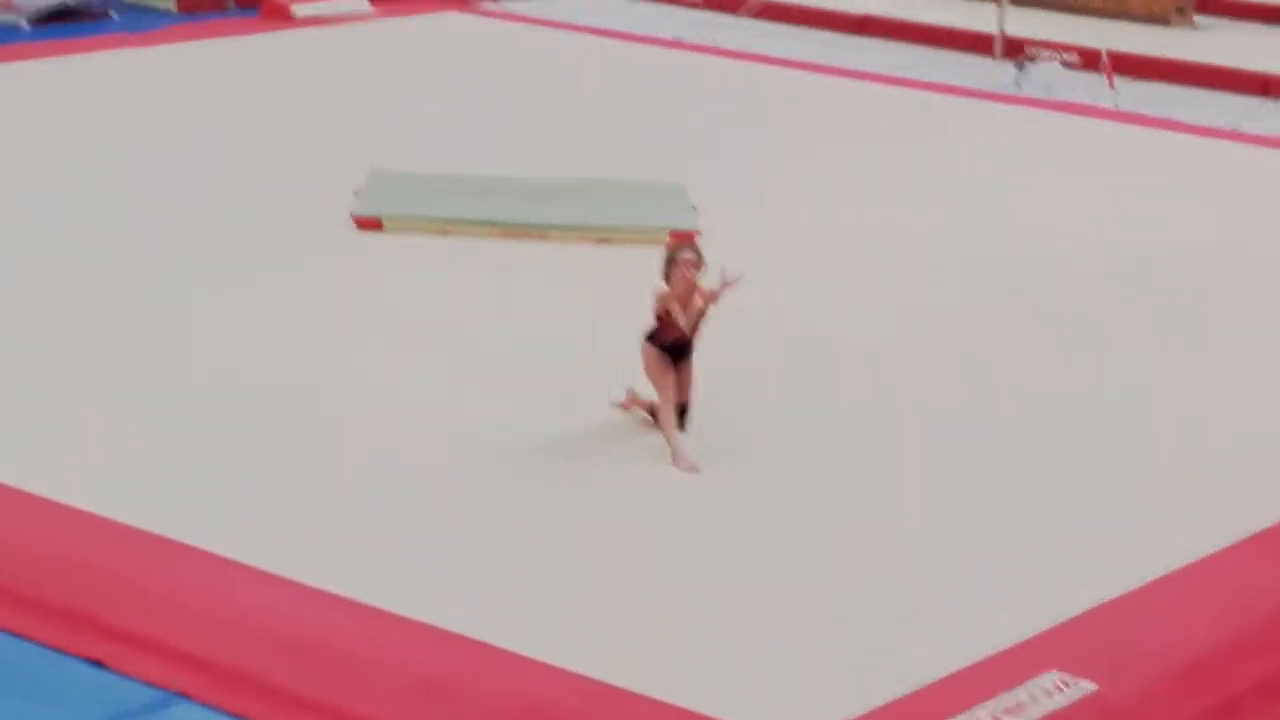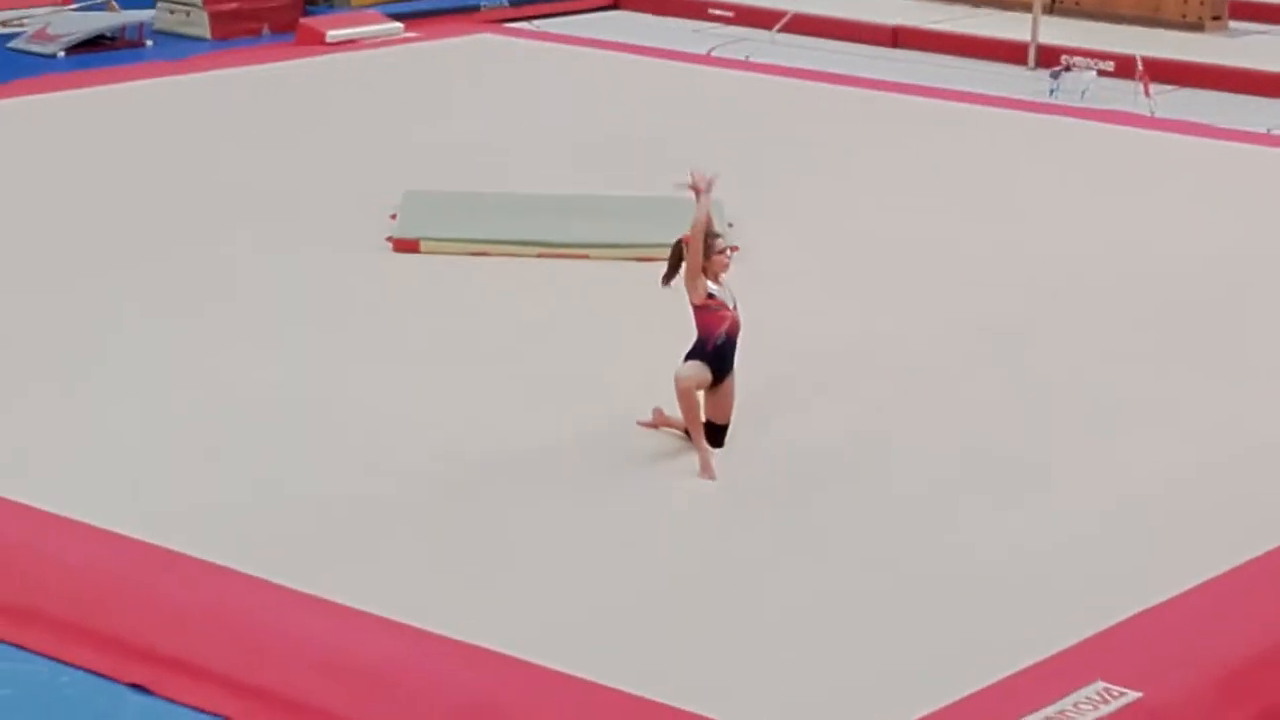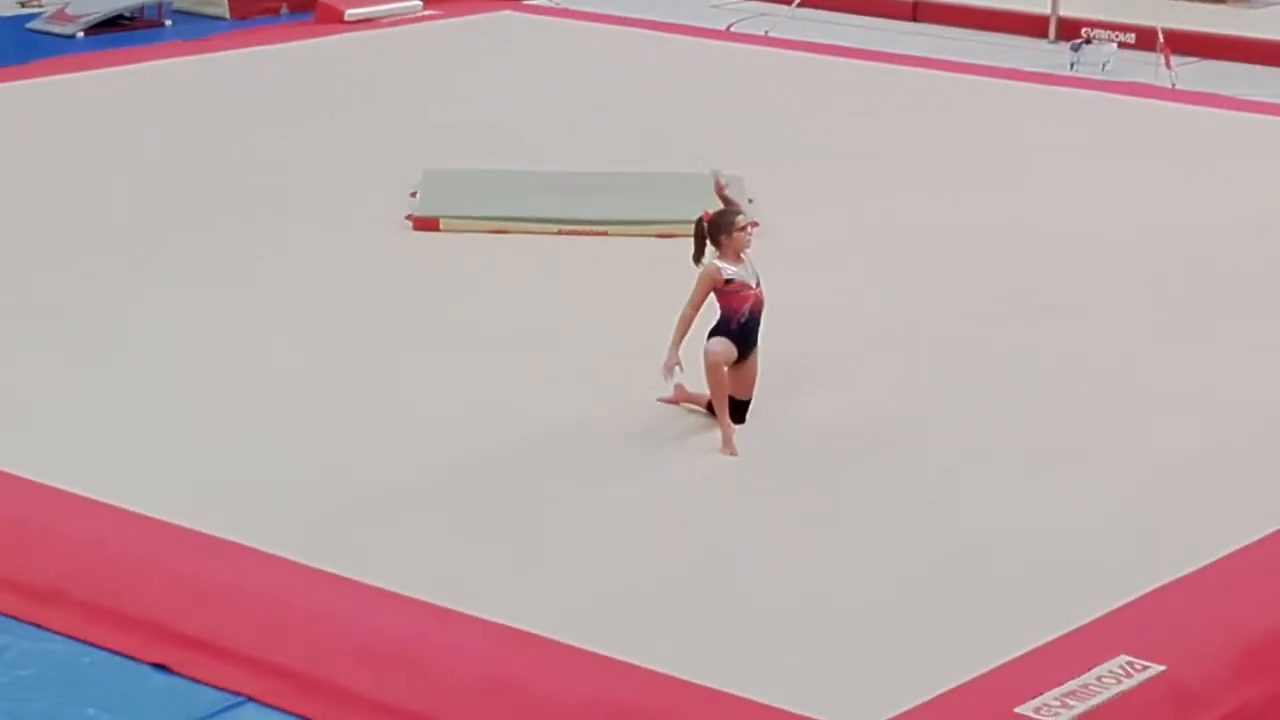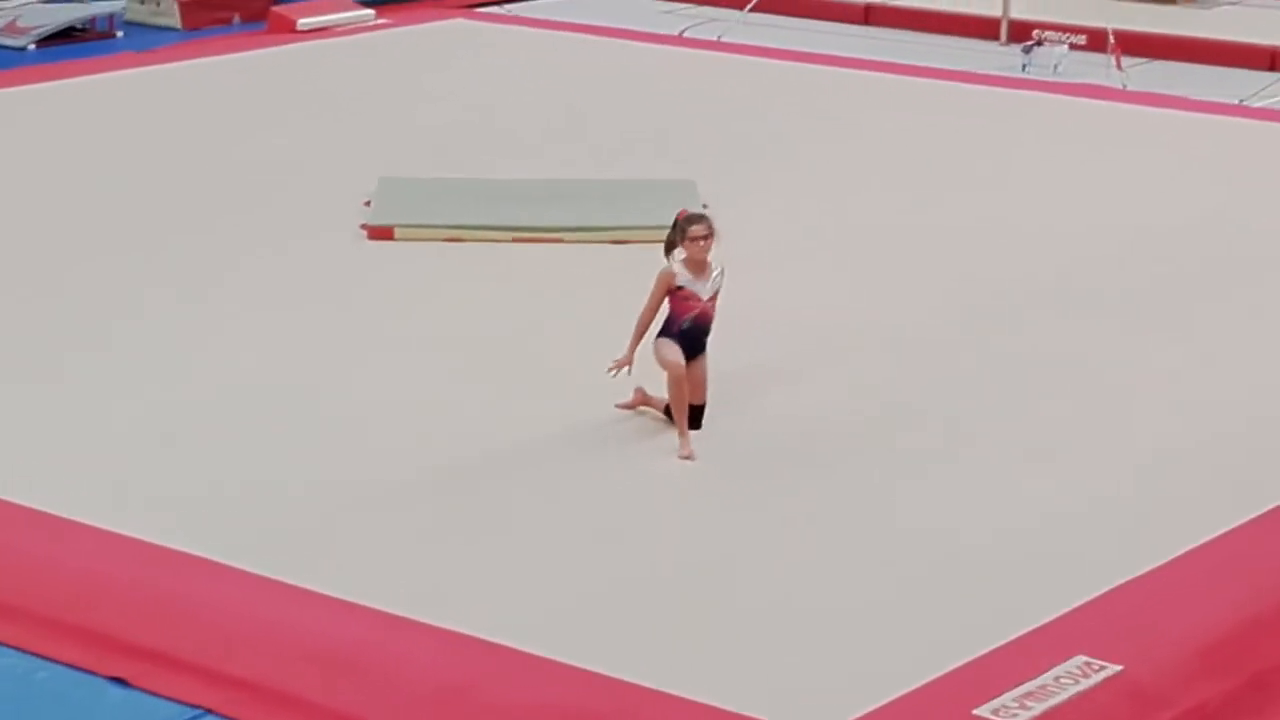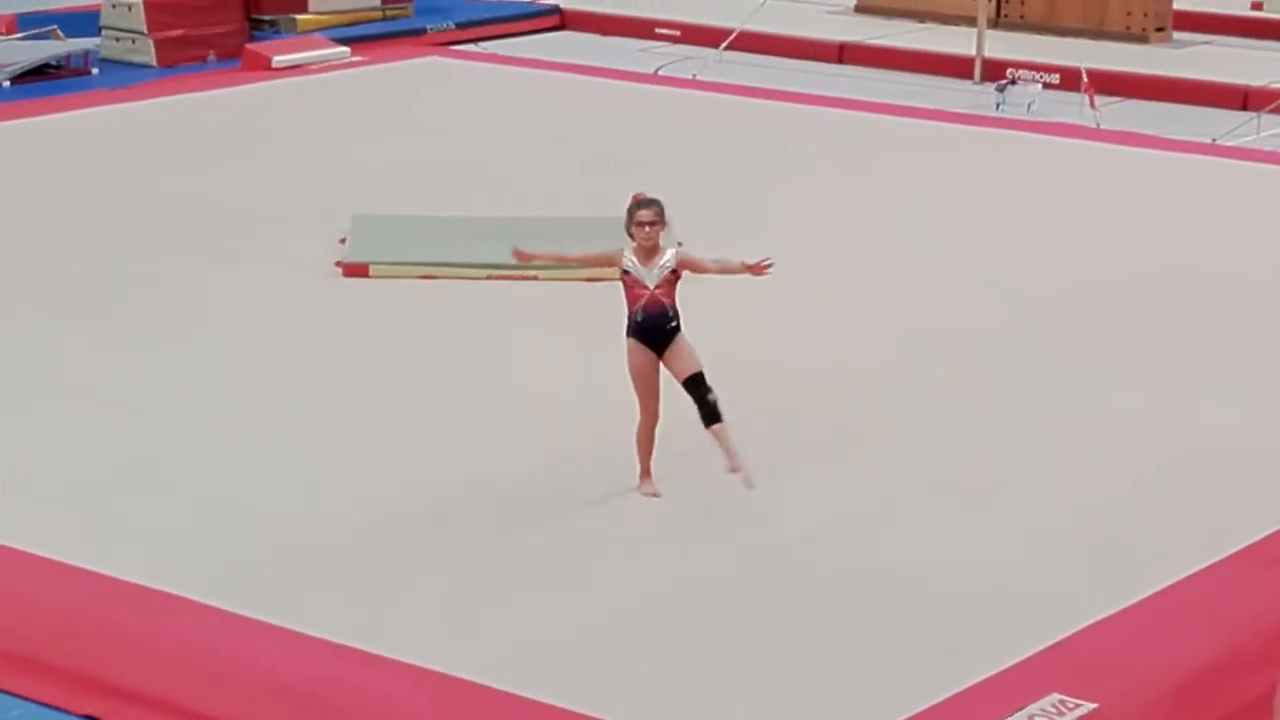
dt=1s
person 1, frame 1
left shoulder: (703, 295)
right shoulder: (663, 296)
left elbow: (712, 297)
right elbow: (673, 297)
left wrist: (718, 291)
right wrist: (684, 287)
left hip: (683, 351)
right hip: (656, 349)
left knee: (680, 417)
right knee: (668, 394)
left ankle: (634, 399)
right ankle: (678, 451)
person 1, frame 2
left shoulder: (719, 279)
right shoulder: (697, 284)
left elbow: (709, 232)
right elbow: (697, 235)
left wrist: (704, 193)
right wrist: (701, 194)
left hip: (725, 364)
right hip: (702, 360)
left knee: (717, 437)
right knee: (684, 381)
left ankle: (665, 419)
right ankle: (701, 449)
person 1, frame 3
left shoulder: (743, 257)
right shoulder: (714, 270)
left elbow: (736, 214)
right elbow: (691, 309)
left wrist: (722, 194)
right wrist: (674, 349)
left hip: (749, 339)
right hip: (726, 335)
left knee: (739, 413)
right knee: (713, 356)
left ankle: (685, 395)
right ankle: (725, 427)
person 1, frame 4
left shoulder: (717, 272)
right shoulder: (671, 273)
right elbow: (648, 313)
right wrist: (630, 353)
left hip: (698, 345)
right hip: (670, 339)
left knee: (695, 419)
right knee: (676, 367)
left ankle: (645, 398)
right ankle: (683, 436)
person 1, frame 5
left shoulder: (676, 257)
right shoulder: (621, 257)
left elbow: (713, 266)
right elbow: (575, 258)
left wrist: (745, 267)
right wrist: (535, 257)
left hip: (671, 334)
right hip: (639, 338)
left knee: (701, 389)
right knee: (649, 412)
left ankle: (733, 456)
right ankle: (645, 476)
